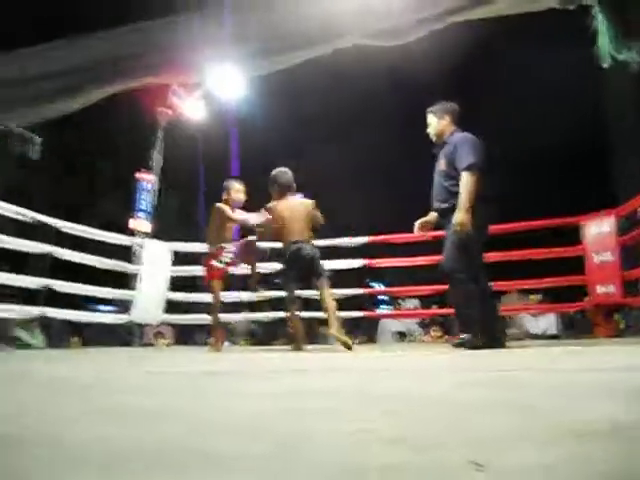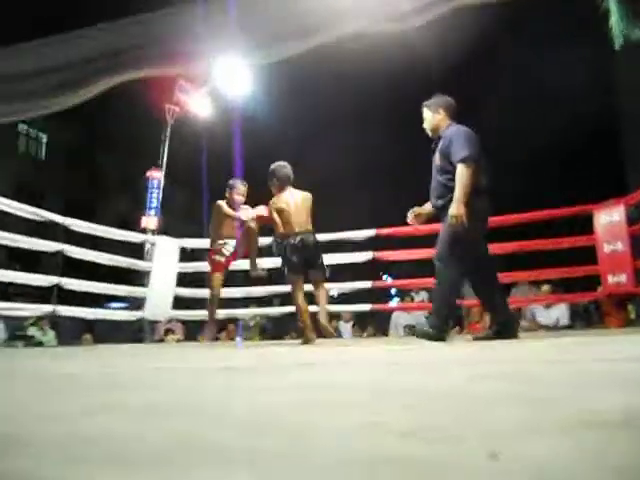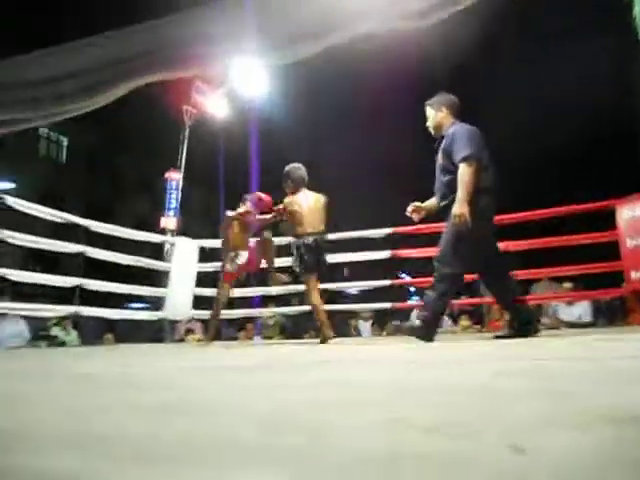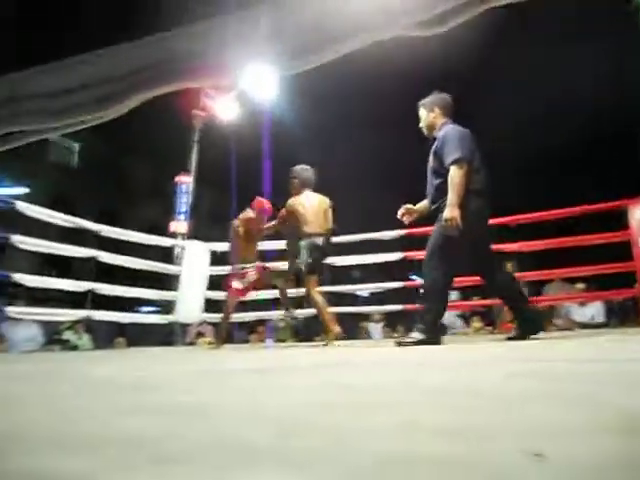
dt=0.1s
person 1, frame 1
left shoulder: (463, 141)
right shoulder: (446, 149)
left elbow: (469, 175)
left wrist: (463, 211)
right wrist: (431, 218)
left hip: (465, 218)
right hip: (454, 219)
left knee: (454, 267)
right knee: (471, 275)
left ankle: (476, 330)
right ankle: (490, 332)
person 1, frame 2
left shoulder: (458, 134)
right shoulder: (443, 142)
left elbow: (464, 167)
left wrist: (458, 204)
right wrist: (425, 211)
left hip: (465, 211)
right hip: (457, 212)
left knee: (447, 262)
right knee: (479, 269)
left ankle: (438, 326)
right ankle: (504, 325)
person 1, frame 3
left shoulder: (461, 132)
right shoulder: (449, 140)
left elbow: (467, 166)
left wrist: (461, 203)
right wrist: (426, 206)
left hip: (471, 209)
right hip: (471, 213)
left knee: (447, 262)
right knee: (491, 268)
left ankle: (428, 324)
right ankle: (524, 321)
person 1, frame 4
left shoulder: (452, 133)
right shoulder: (443, 139)
left elbow: (458, 169)
right elbow: (442, 184)
left wrist: (452, 206)
right wrist: (418, 208)
left hip: (462, 210)
right hip: (464, 212)
left knee: (436, 264)
right knee: (488, 269)
left ankle: (428, 330)
right ankle: (528, 319)
person 2, frame 1
left shoulder: (273, 207)
right shoulder: (307, 203)
left elbow: (272, 234)
right elbow: (318, 222)
left hip: (290, 252)
right hip: (308, 250)
left knee: (292, 299)
right knee: (325, 291)
left ankle: (299, 340)
right ankle: (335, 327)
person 2, frame 2
left shoulder: (275, 202)
right shoulder: (307, 196)
left elbow: (279, 231)
left hip: (292, 244)
right hip: (311, 241)
left knee: (297, 290)
right knee: (319, 284)
left ankle: (308, 334)
right ankle: (323, 316)
person 2, frame 3
left shoulder: (288, 202)
right shoulder: (321, 198)
left elbow: (290, 226)
left hip: (303, 243)
right hip: (320, 241)
left knee: (311, 288)
right knee: (314, 285)
left ankle: (326, 329)
person 2, frame 4
left shoulder: (292, 202)
right shoulder: (324, 200)
left elbow: (280, 223)
right elbow: (329, 227)
left hip: (306, 244)
right hip: (322, 242)
left knee: (312, 290)
left ankle: (332, 328)
person 3, frame 1
left shoulder: (240, 213)
right shoulder: (219, 208)
right elbow: (237, 219)
right wrist: (259, 218)
left hip: (232, 251)
right hip: (217, 255)
left knee: (251, 244)
right knee: (217, 298)
right ankle: (217, 336)
person 3, frame 2
left shoulder: (243, 208)
right shoulder: (221, 204)
right elbow: (236, 216)
right wrist: (254, 213)
left hip: (236, 246)
right hip: (219, 250)
left knee: (252, 226)
right knee: (215, 292)
left ankle: (254, 267)
right ankle: (210, 327)
person 3, frame 3
left shoulder: (255, 220)
right shoulder: (230, 216)
left elbow: (270, 218)
right elbow: (233, 216)
left wrist: (277, 214)
right wrist: (248, 207)
left hip: (249, 257)
right hip: (232, 262)
left knee: (267, 238)
right knee: (221, 299)
left ankle: (272, 274)
right ankle: (210, 335)
person 3, frame 4
left shoulder: (258, 230)
right shoulder: (236, 227)
right elbow: (236, 222)
right wrist: (250, 213)
left hip: (256, 269)
right hip: (239, 273)
left knee: (280, 283)
right knee: (229, 309)
left ankle: (288, 310)
right ankle: (220, 340)
